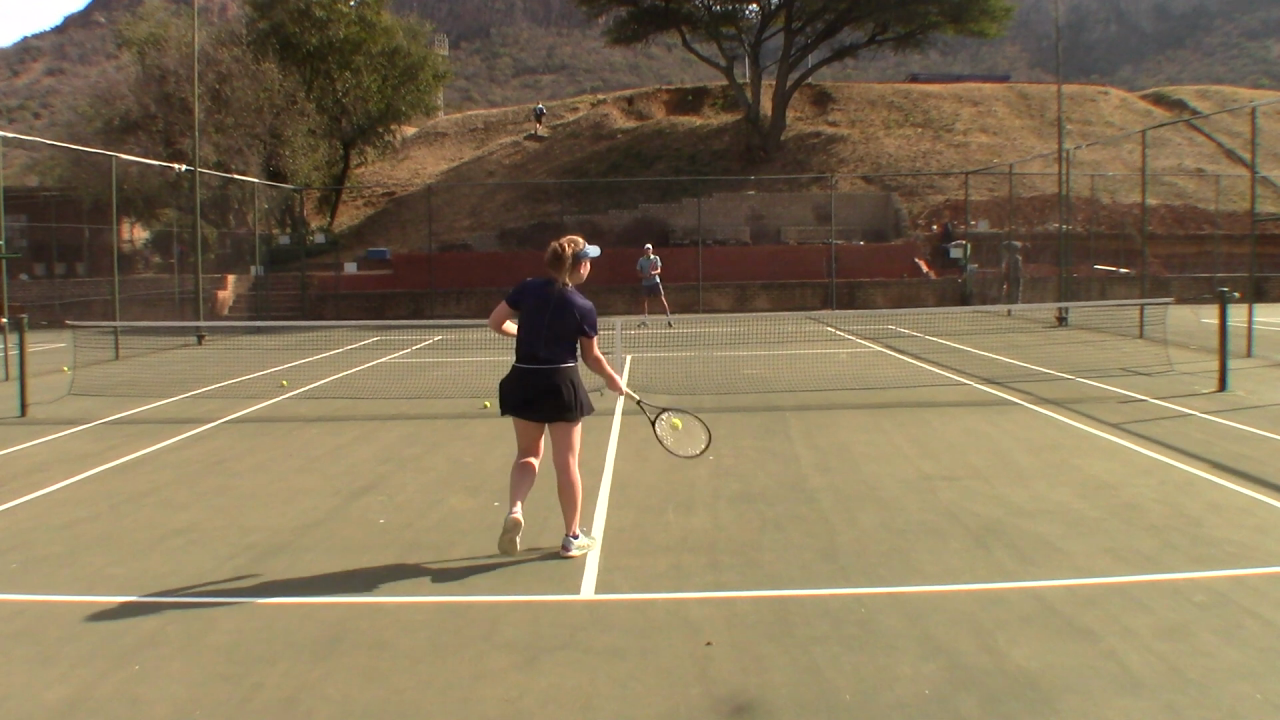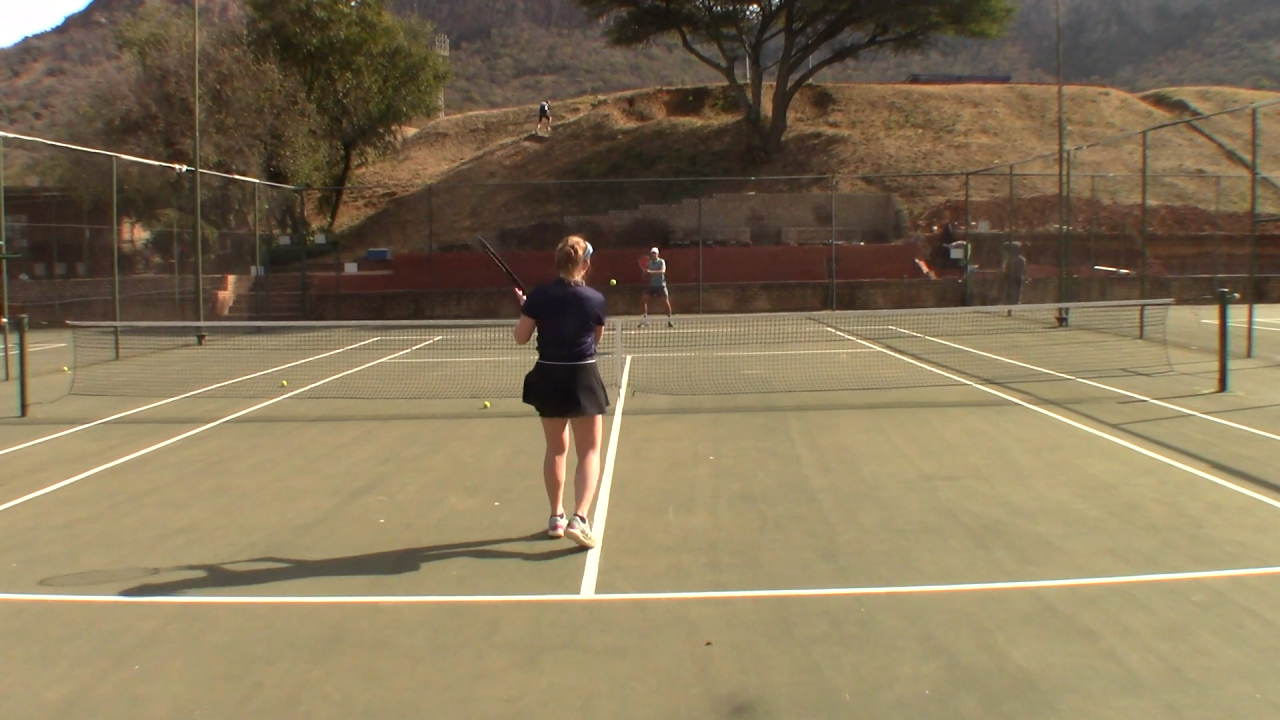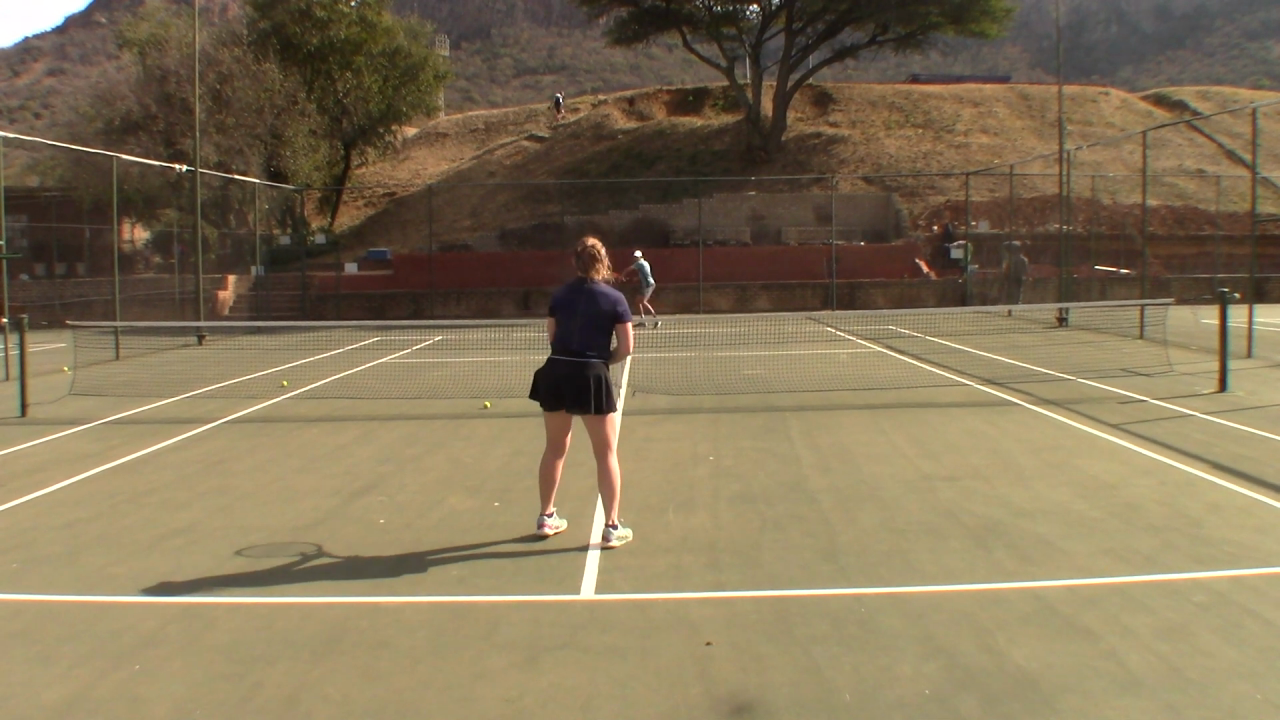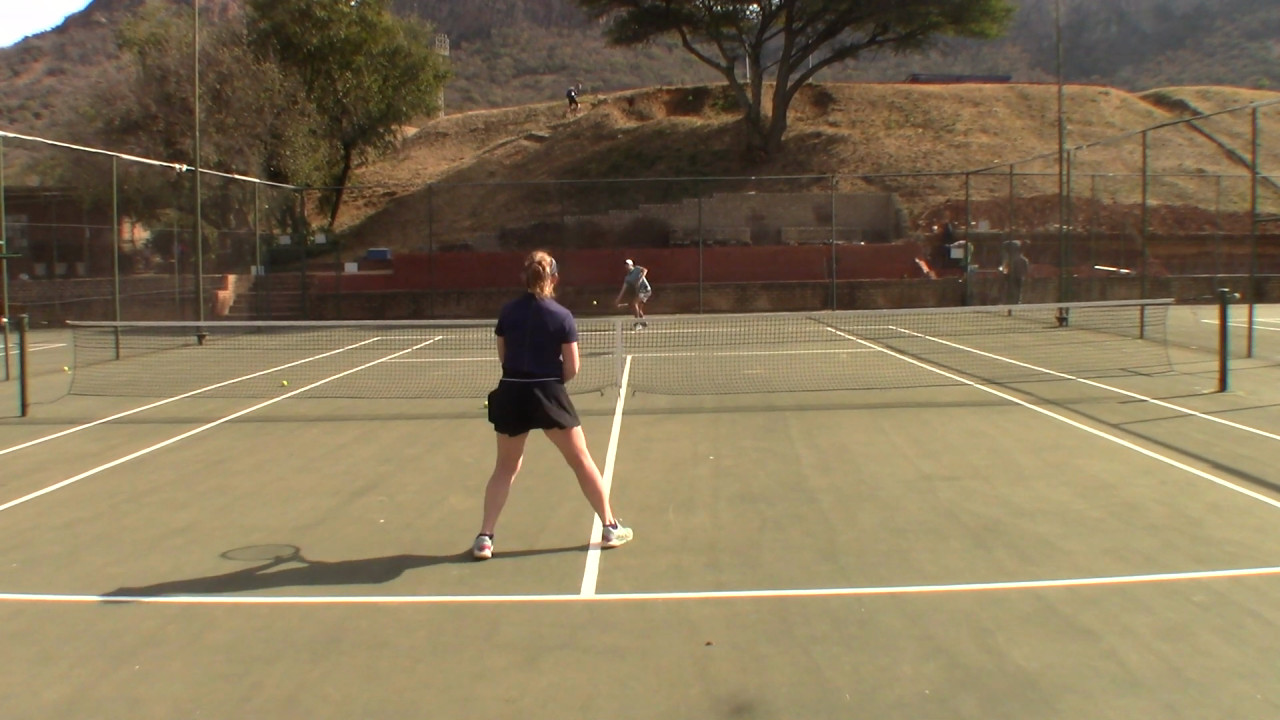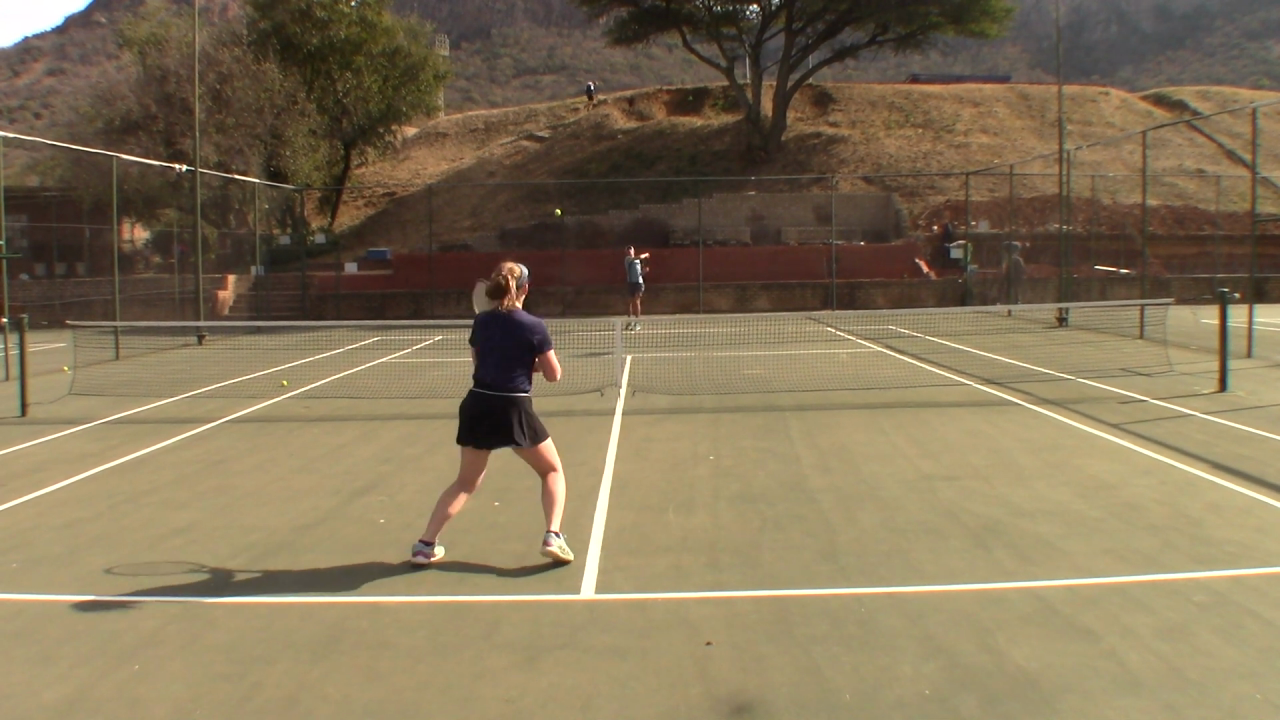
dt=0.5s
person 1, frame 1
left shoulder: (527, 288)
right shoulder: (583, 307)
left elbow: (495, 323)
right elbow: (591, 357)
right wrist: (613, 380)
left hip: (523, 380)
right hip: (561, 383)
left knee: (527, 455)
right knee: (567, 463)
left ankle: (515, 511)
right ankle: (572, 537)
person 1, frame 2
left shoulder: (539, 295)
right shoulder: (594, 299)
left elbow: (520, 338)
right elbow: (594, 340)
left hip: (547, 378)
right hip: (582, 379)
left knee: (556, 448)
right knee: (589, 452)
left ankle: (556, 517)
right ankle: (579, 519)
person 1, frame 3
left shoulder: (561, 295)
right shoulder: (614, 298)
left elbow: (552, 338)
right elbow: (626, 348)
left hip: (556, 374)
right hip: (592, 378)
left knee: (554, 449)
right knee: (606, 454)
left ankle: (546, 517)
right ankle: (612, 528)
person 1, frame 4
left shoulder: (508, 311)
right shoulder: (562, 317)
left elbow: (502, 356)
right elbow: (572, 368)
left hip: (511, 394)
right hip: (548, 395)
left knee: (504, 470)
right knee: (582, 463)
left ankle: (485, 536)
right ankle: (610, 527)
person 1, frame 5
left shoulder: (481, 322)
right shoulder: (534, 326)
right elbow: (554, 374)
left hip: (479, 407)
right hip: (515, 410)
left knee: (466, 482)
right knee: (553, 472)
left ankle: (426, 544)
right ankle: (553, 536)
